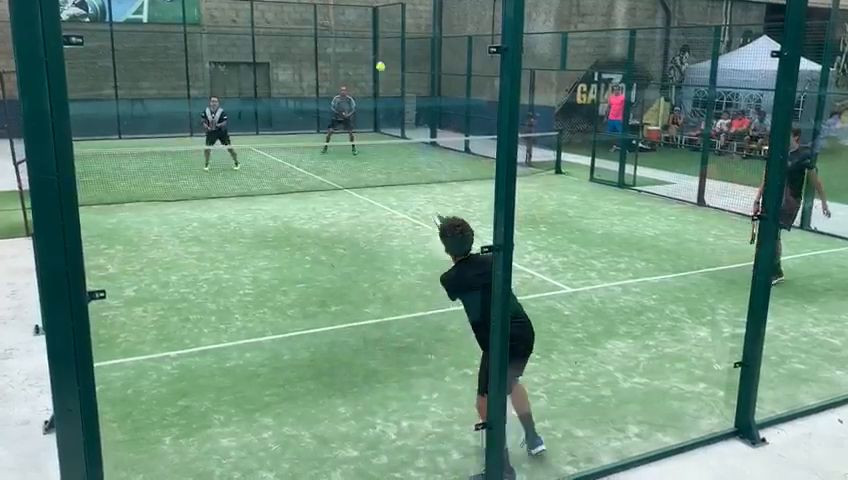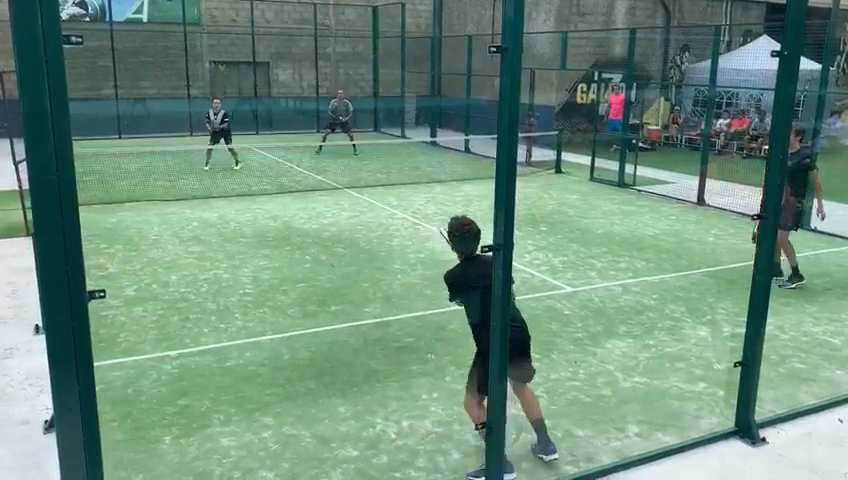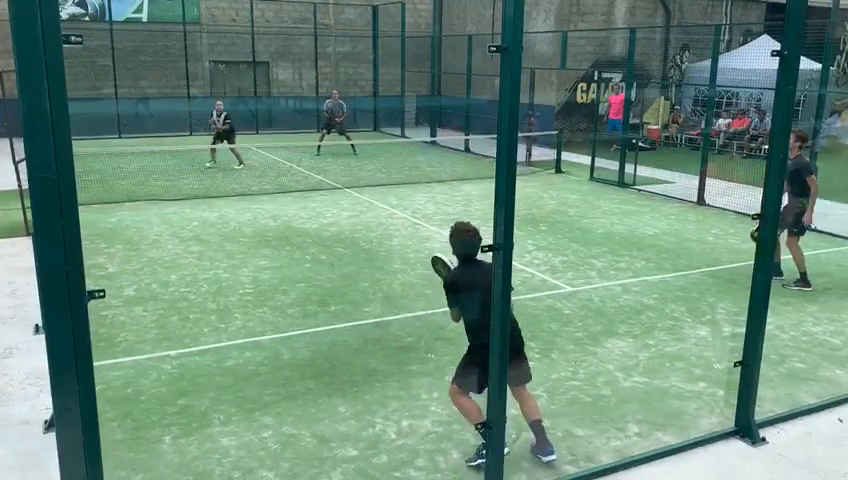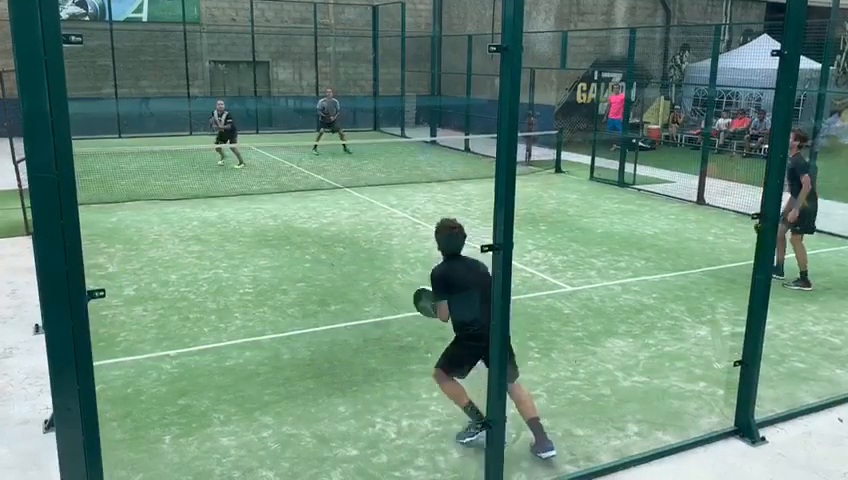
dt=0.1s
person 1, frame 1
left shoulder: (449, 279)
right shoulder: (492, 260)
right hip: (525, 332)
left knee: (486, 404)
right knee: (512, 381)
right ankle: (533, 438)
person 1, frame 2
left shoulder: (453, 277)
right shoulder: (495, 263)
left hip: (491, 344)
right hip: (519, 335)
left knee: (473, 402)
right knee: (521, 387)
right ankle: (545, 445)
person 1, frame 3
left shoulder: (452, 279)
right shoulder: (492, 269)
left elbow: (456, 317)
left hip: (483, 343)
right hip: (512, 336)
left knee: (458, 393)
right knee: (519, 389)
left ankle: (490, 441)
right ankle: (544, 446)
person 1, frame 4
left shoulder: (439, 273)
right shoulder: (478, 266)
left elbow: (444, 316)
left wrist: (438, 311)
left hip: (470, 336)
left knee: (441, 375)
right knee: (512, 386)
left ankle: (479, 422)
right ankle: (543, 442)
person 2, frame 1
left shoulder: (804, 156)
left elbow: (815, 180)
left wrist: (824, 203)
right wrist: (757, 200)
left hip: (791, 202)
left ankle: (776, 272)
right ankle: (776, 269)
person 2, frame 2
left shoulder: (804, 156)
left elbow: (816, 181)
left wrist: (819, 205)
left hip: (795, 202)
right hip: (782, 199)
left knee: (781, 236)
left ankle: (797, 275)
right ankle: (776, 269)
person 2, frame 3
left shoulder: (801, 163)
right shoulder: (791, 162)
left elbow: (815, 187)
left wrist: (809, 212)
left hip: (800, 207)
right hip: (792, 205)
left knee: (791, 241)
left ankle: (804, 280)
right ankle: (776, 269)
person 2, frame 4
left shoulder: (798, 162)
right shoulder: (793, 160)
left elbow: (807, 186)
left wrist: (796, 209)
right wrist: (791, 206)
left hip: (804, 205)
right hip: (797, 202)
left knee: (795, 239)
right knee: (780, 231)
left ankle: (804, 280)
right ankle: (778, 268)
